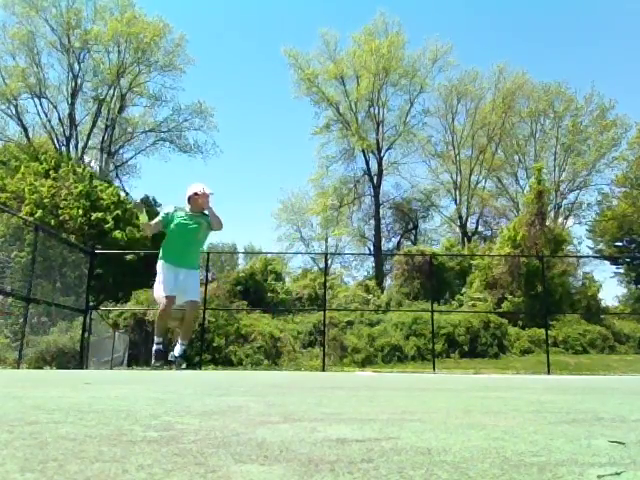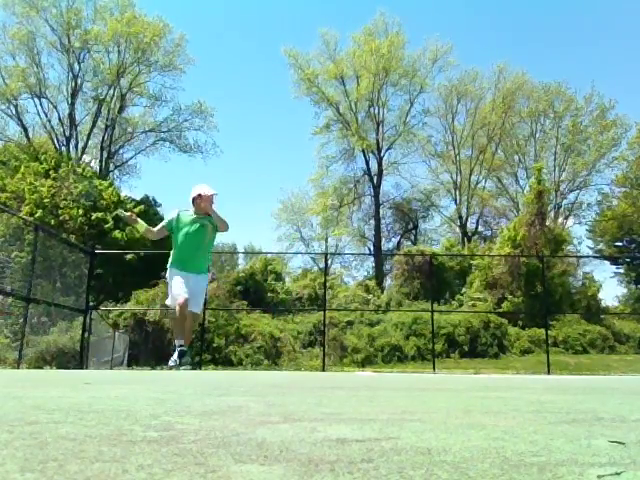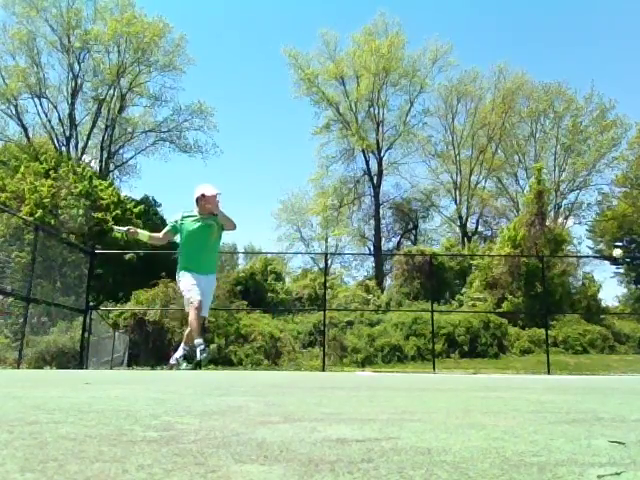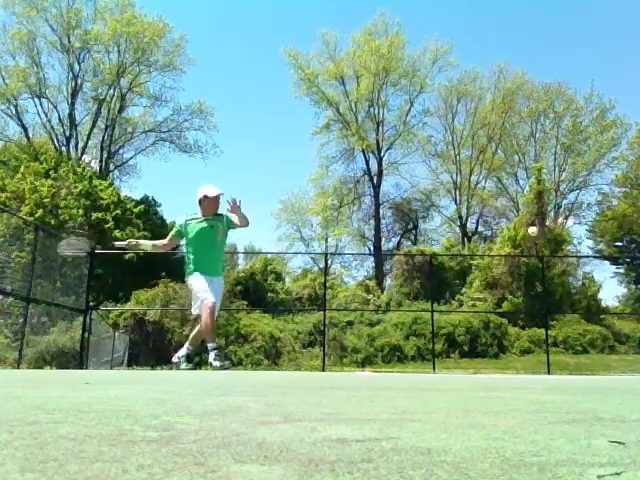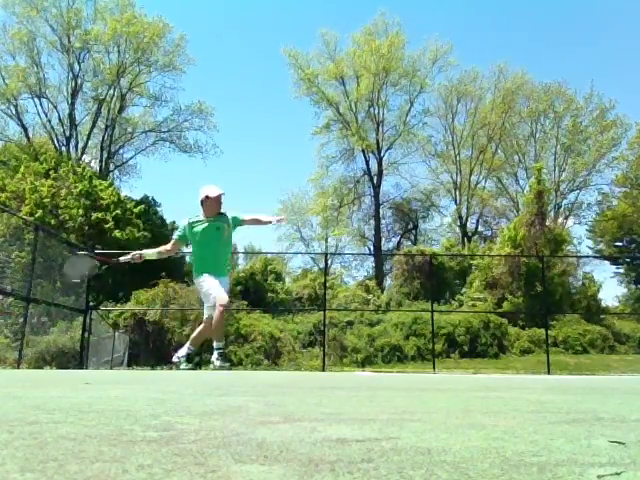
dt=0.1s
person 1, frame 1
left shoulder: (207, 219)
right shoulder: (173, 213)
left elbow: (218, 226)
right elbow: (148, 230)
left wrist: (207, 207)
left hip: (191, 270)
right hip: (169, 266)
left knee: (193, 307)
right knee: (166, 303)
left ankle: (178, 353)
right ankle: (158, 346)
person 1, frame 2
left shoulder: (213, 221)
right shoulder: (178, 217)
left elbow: (225, 228)
right elbow: (153, 234)
left wrist: (211, 210)
right wrist: (136, 221)
left hip: (200, 276)
right hip: (178, 272)
left knee: (194, 317)
right knee: (183, 303)
left ankle: (176, 356)
right ankle: (180, 349)
person 1, frame 3
left shoulder: (218, 219)
right shoulder: (182, 220)
left elbow: (232, 226)
right elbow: (159, 239)
left wrist: (218, 210)
right wrist: (138, 233)
left hip: (209, 277)
right hip: (187, 273)
left knee: (199, 319)
right knee: (196, 304)
left ankle: (179, 355)
right ankle: (200, 349)
person 1, frame 4
left shoulder: (224, 220)
right shoulder: (186, 223)
left elbow: (244, 223)
right elbow: (165, 245)
left wrist: (238, 212)
right wrist: (139, 244)
left hip: (217, 279)
right hip: (197, 275)
left knee: (205, 322)
right knee: (209, 305)
left ankle: (182, 354)
right ankle: (213, 352)
person 1, frame 5
left shoulder: (227, 220)
right shoulder: (189, 225)
left elbow: (252, 220)
right elbow: (168, 250)
left wrist: (270, 220)
right wrist: (143, 254)
left hip: (223, 279)
right hip: (205, 277)
left knee: (210, 322)
right knee: (222, 303)
left ankle: (182, 354)
right ankle: (219, 353)
